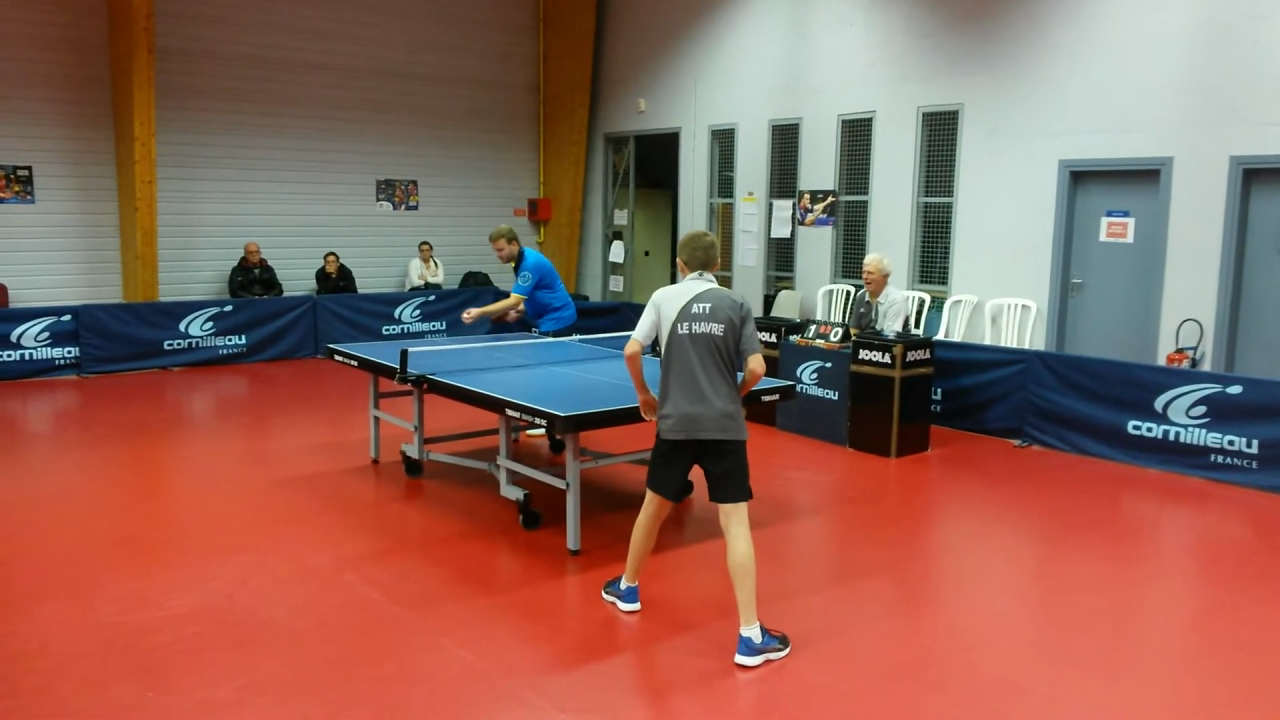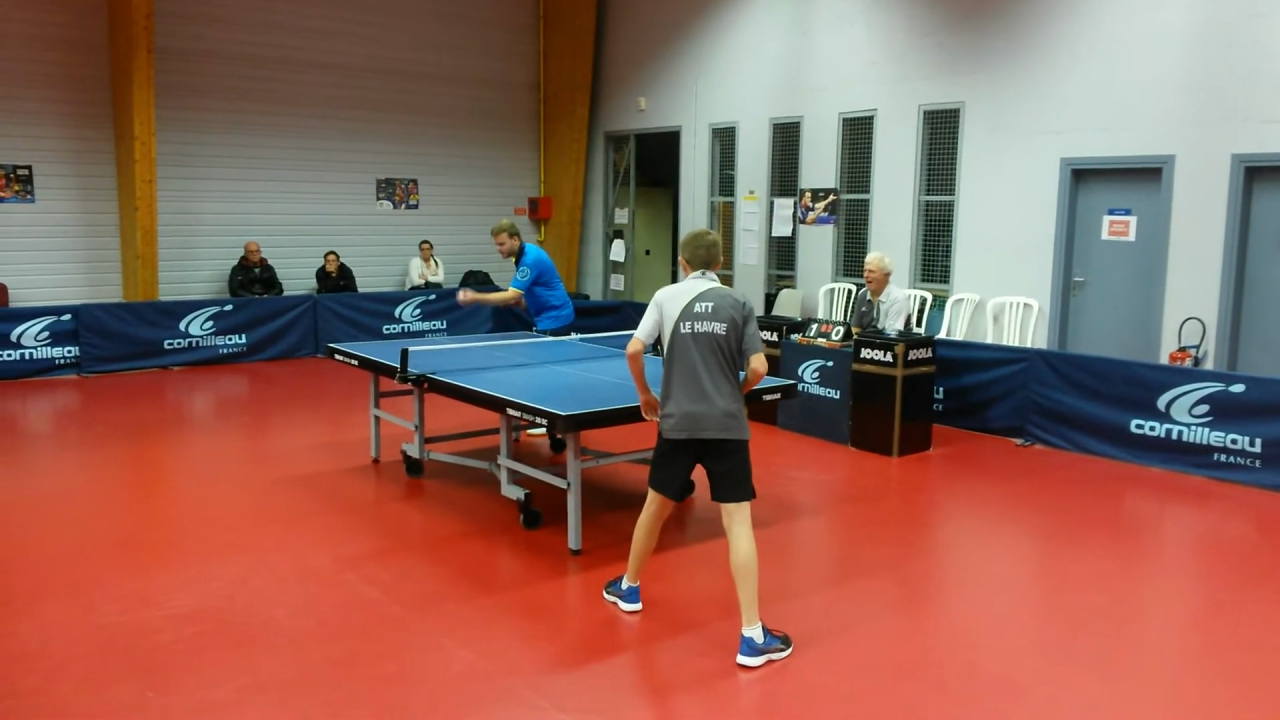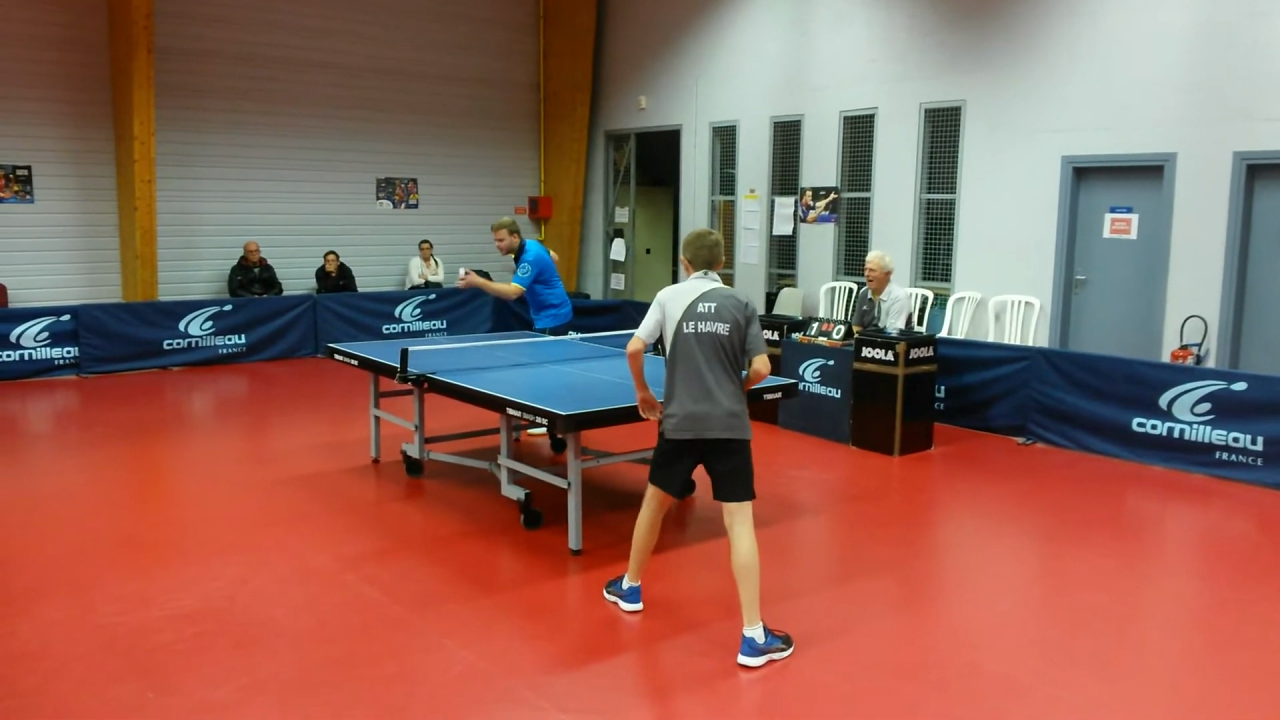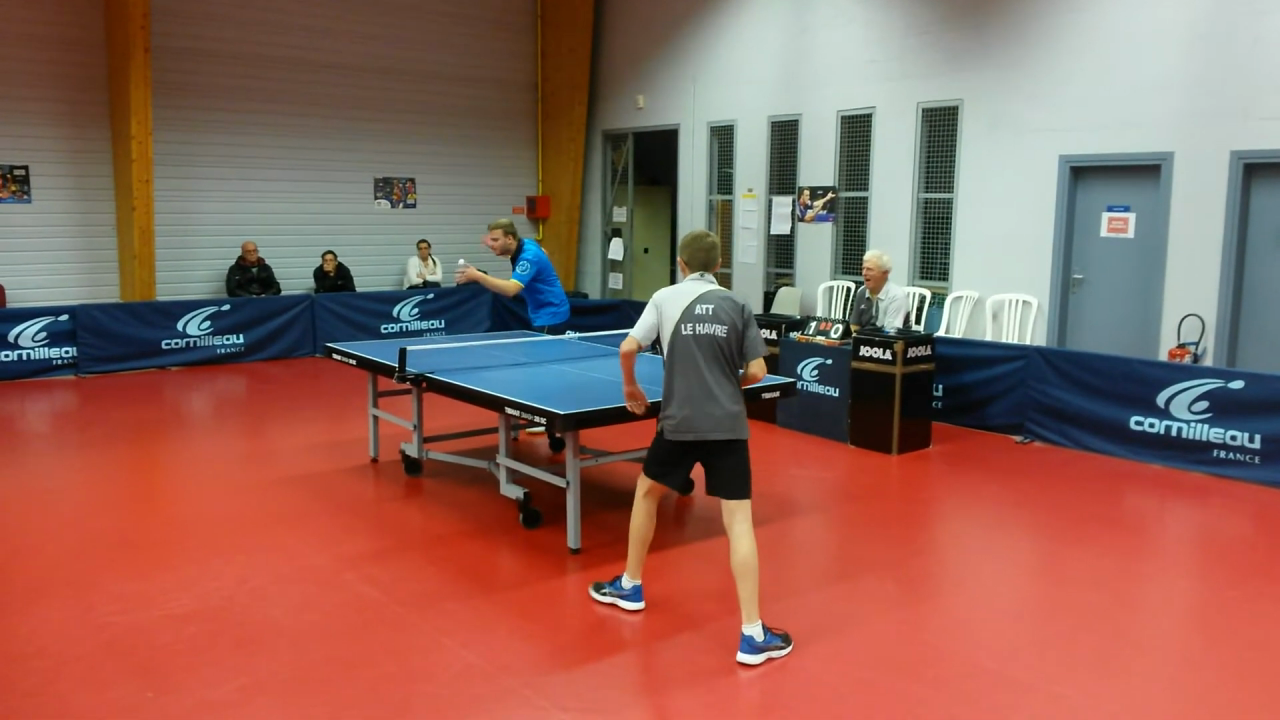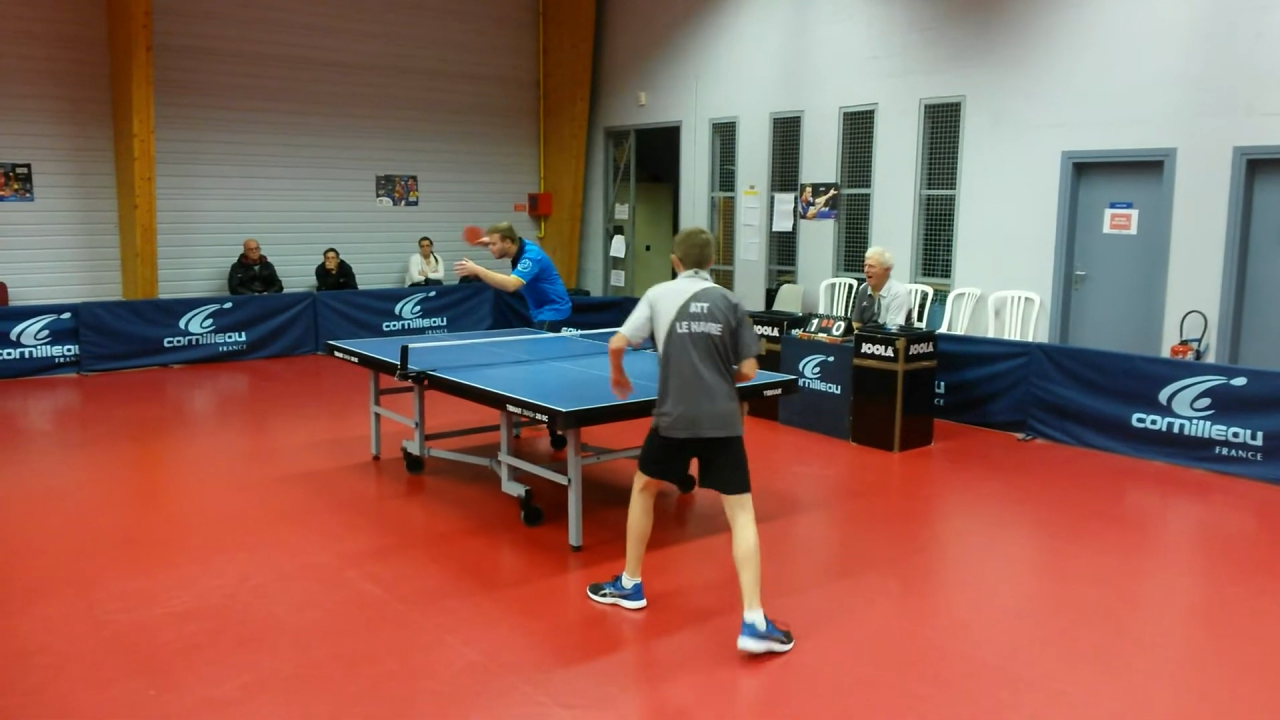
dt=0.1s
person 1, frame 1
left shoulder: (663, 297)
right shoulder: (736, 304)
left elbow: (632, 351)
right elbow: (756, 368)
left wrist: (644, 395)
left hip: (676, 423)
right hip: (724, 426)
left knee: (655, 506)
right knee: (735, 524)
left ankle: (627, 587)
right ankle: (750, 635)
person 1, frame 2
left shoulder: (666, 296)
right shoulder: (738, 303)
left elbow: (634, 349)
right elbow: (758, 368)
left wrist: (644, 394)
left hip: (678, 422)
right hip: (727, 425)
left knee: (656, 506)
right knee: (738, 523)
left ankle: (628, 587)
right ankle: (752, 636)
person 1, frame 3
left shoulder: (668, 296)
right shoulder: (740, 303)
left elbow: (635, 348)
right elbow: (760, 369)
left wrist: (642, 392)
left hip: (680, 422)
right hip: (729, 425)
left knee: (655, 501)
right knee: (740, 524)
left ankle: (630, 586)
right ankle: (753, 636)
person 1, frame 4
left shoulder: (665, 297)
right shoulder: (737, 306)
left elbow: (628, 348)
right elbow: (756, 372)
left wrist: (630, 387)
left hip: (679, 422)
right hip: (727, 425)
left knee: (647, 491)
right knee: (738, 522)
left ankle: (629, 585)
right ankle: (752, 633)
person 1, frame 5
left shoulder: (658, 295)
right shoulder: (730, 303)
left elbow: (617, 346)
right elbow: (746, 372)
left wrist: (617, 375)
left hip: (674, 420)
right hip: (723, 423)
left knee: (643, 489)
right knee: (740, 512)
left ankle: (630, 584)
right ankle: (753, 623)
person 2, frame 1
left shoulder: (530, 263)
right shoulder: (523, 258)
left elbow: (514, 301)
left wrist: (480, 312)
right wrist: (518, 312)
left hip: (557, 321)
right hip: (551, 320)
left ankle: (556, 431)
person 2, frame 2
left shoulder: (531, 259)
right shoulder: (525, 253)
left elbow: (511, 296)
left wrist: (476, 298)
right wrist: (522, 300)
left hip: (555, 320)
right hip: (549, 319)
person 2, frame 3
left shoulder: (530, 257)
right shoulder: (530, 246)
left elbow: (512, 293)
right elbow: (554, 258)
left wrist: (477, 282)
left hip: (553, 319)
right hip: (547, 317)
left ankle: (557, 431)
person 2, frame 4
left shoulder: (528, 256)
right shoulder: (525, 246)
left elbow: (511, 289)
right elbow: (543, 253)
left wrist: (477, 276)
left hip: (551, 317)
right hip: (545, 316)
left ankle: (556, 430)
person 2, frame 5
left shoulder: (531, 257)
right shoulder: (521, 246)
left elbow: (511, 285)
left wrist: (477, 270)
right wrist: (492, 241)
left hip: (552, 313)
right hip: (547, 311)
